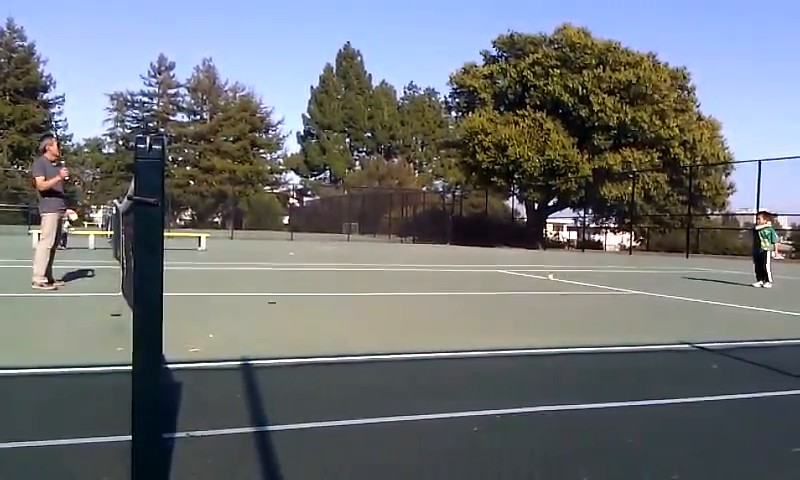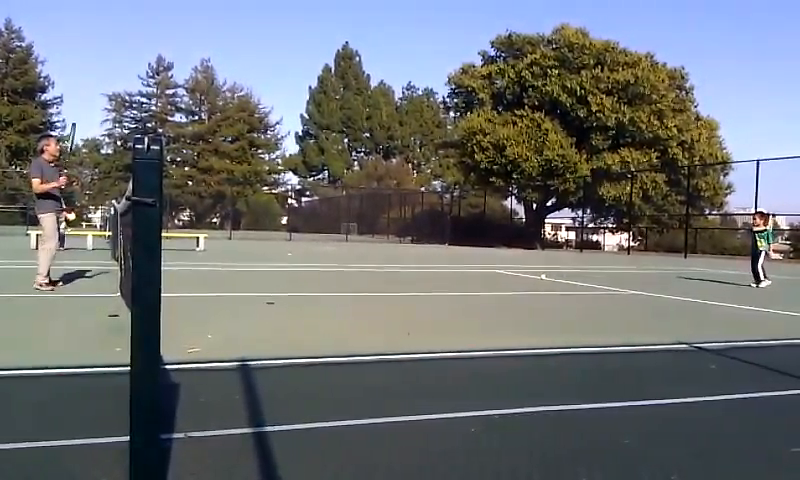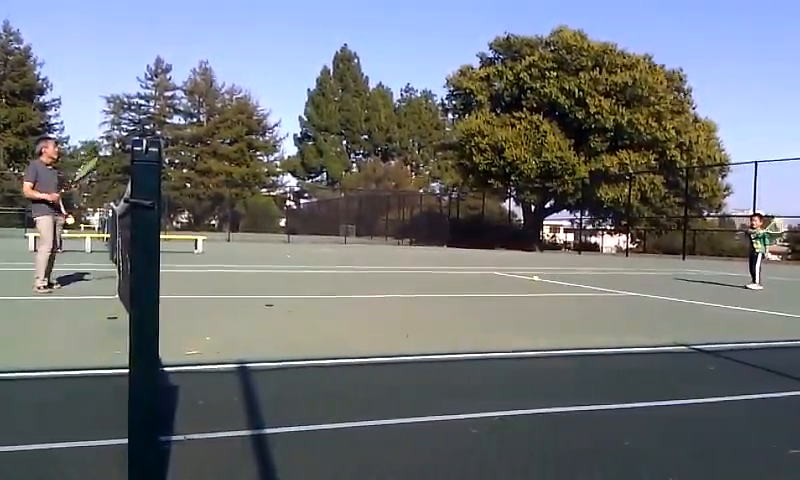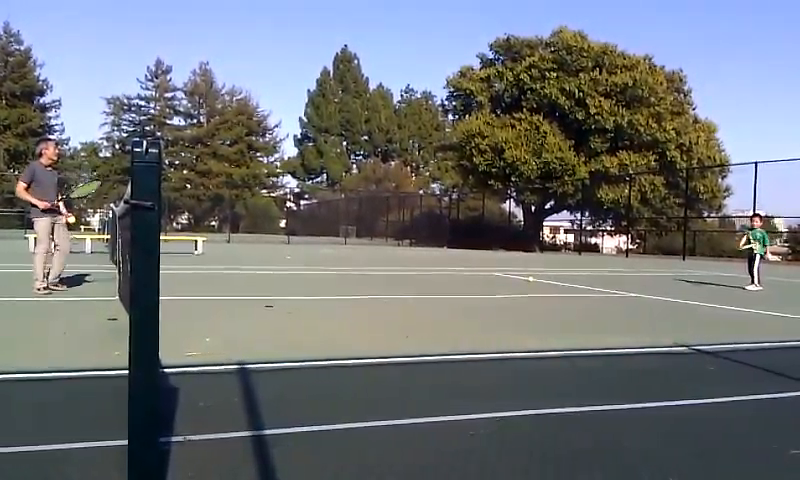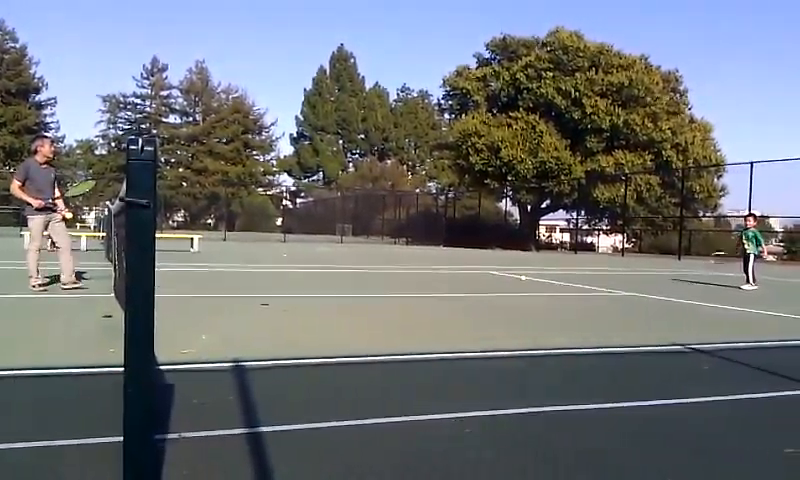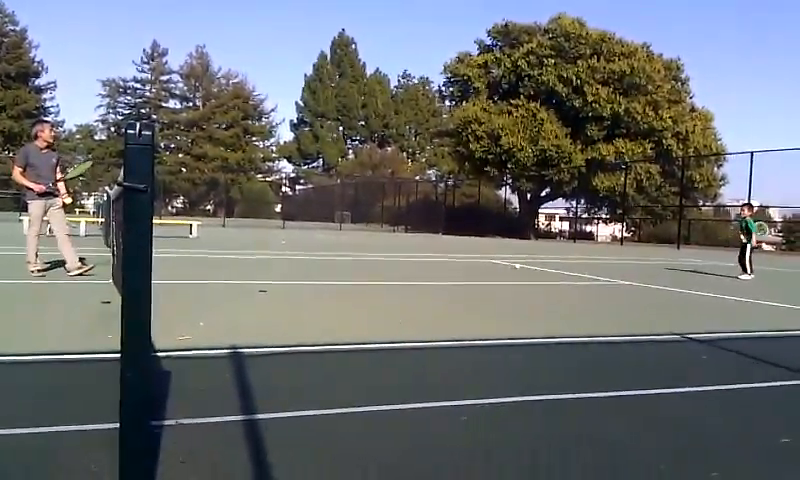
dt=0.2s
person 1, frame 1
left shoulder: (57, 165)
right shoulder: (39, 163)
right elbow: (41, 185)
left wrist: (66, 207)
right wrist: (58, 177)
left hip: (59, 210)
right hip: (49, 210)
left knee: (53, 245)
right knee: (46, 244)
left ankle: (47, 277)
right ankle: (38, 280)
person 1, frame 2
left shoulder: (54, 166)
right shoulder: (37, 163)
right elbow: (36, 188)
left wrist: (64, 207)
right wrist: (56, 183)
left hip: (56, 210)
right hip: (46, 210)
left knee: (49, 245)
right knee: (51, 244)
left ankle: (46, 278)
right ankle: (40, 279)
person 1, frame 3
left shoulder: (54, 169)
right shoulder: (34, 166)
right elbow: (26, 191)
left wrist: (63, 211)
right wrist: (46, 197)
left hip: (56, 214)
right hip: (43, 213)
left knee: (53, 248)
right knee: (45, 247)
left ankle: (46, 279)
right ankle: (40, 282)
person 1, frame 4
left shoulder: (54, 171)
right shoulder: (33, 168)
right elbow: (19, 190)
left wrist: (64, 212)
right wrist: (37, 202)
left hip: (57, 215)
right hip: (41, 215)
left knee: (64, 246)
right knee: (42, 249)
left ankle: (53, 280)
right ankle: (39, 283)
person 1, frame 5
left shoulder: (51, 168)
right shoulder: (26, 165)
right elbow: (14, 188)
left wrist: (62, 208)
right wrist: (31, 200)
left hip: (53, 213)
right hip: (36, 213)
left knee: (65, 243)
right knee: (35, 247)
left ankle: (68, 279)
right ankle: (35, 280)
person 1, frame 6
left shoulder: (53, 153)
right shoulder: (26, 150)
right elbow: (16, 174)
left wrist: (63, 193)
right wrist: (33, 185)
left hip: (54, 198)
right hip: (36, 198)
left knee: (62, 231)
right knee: (34, 232)
left ankle: (73, 265)
right ankle: (33, 265)
